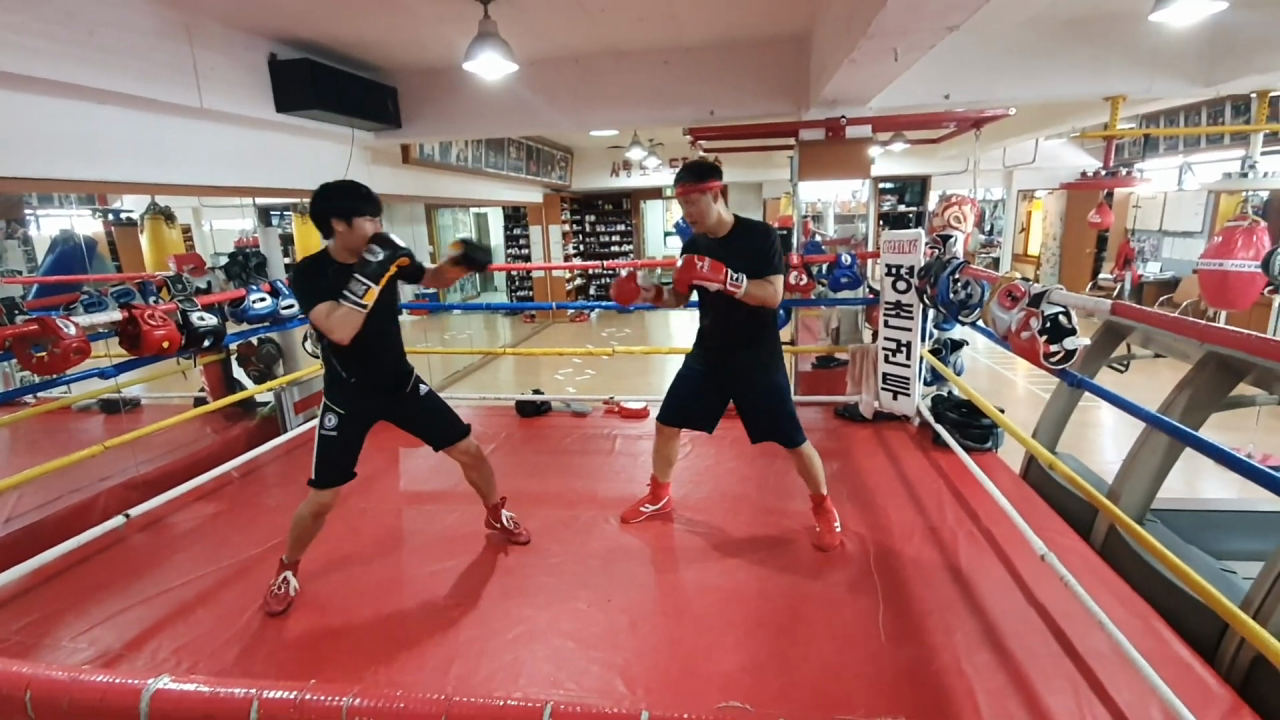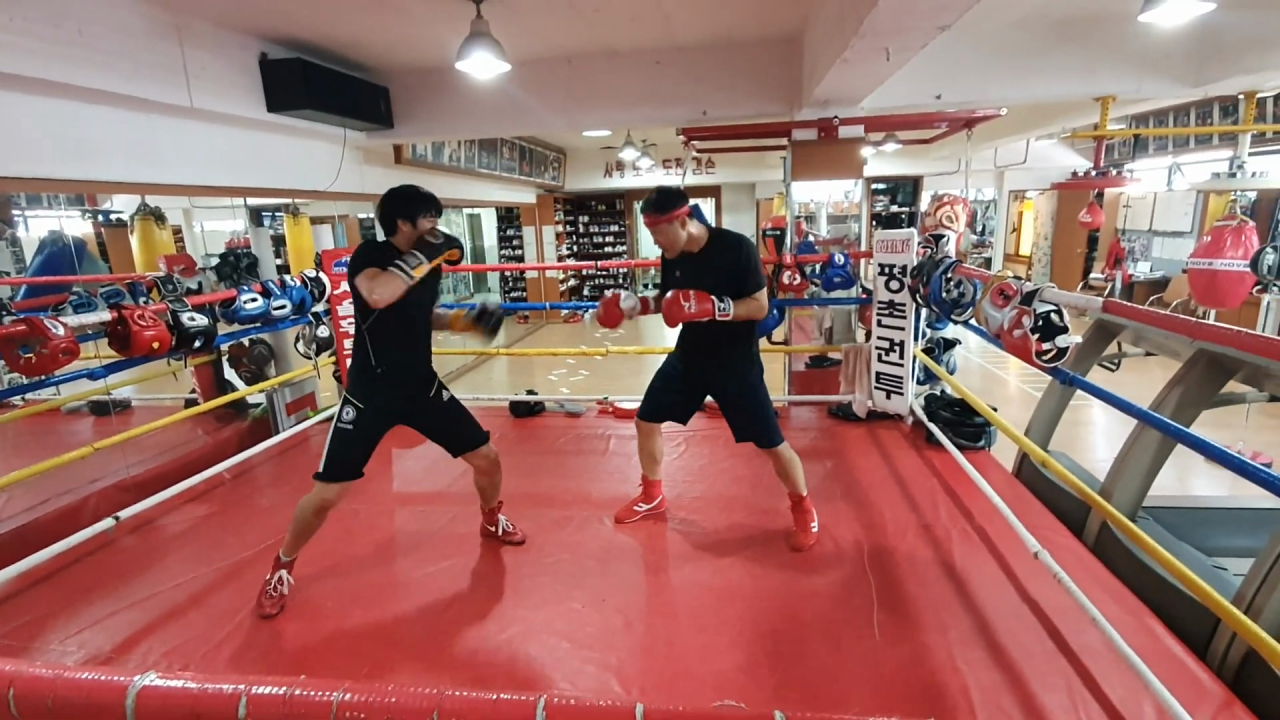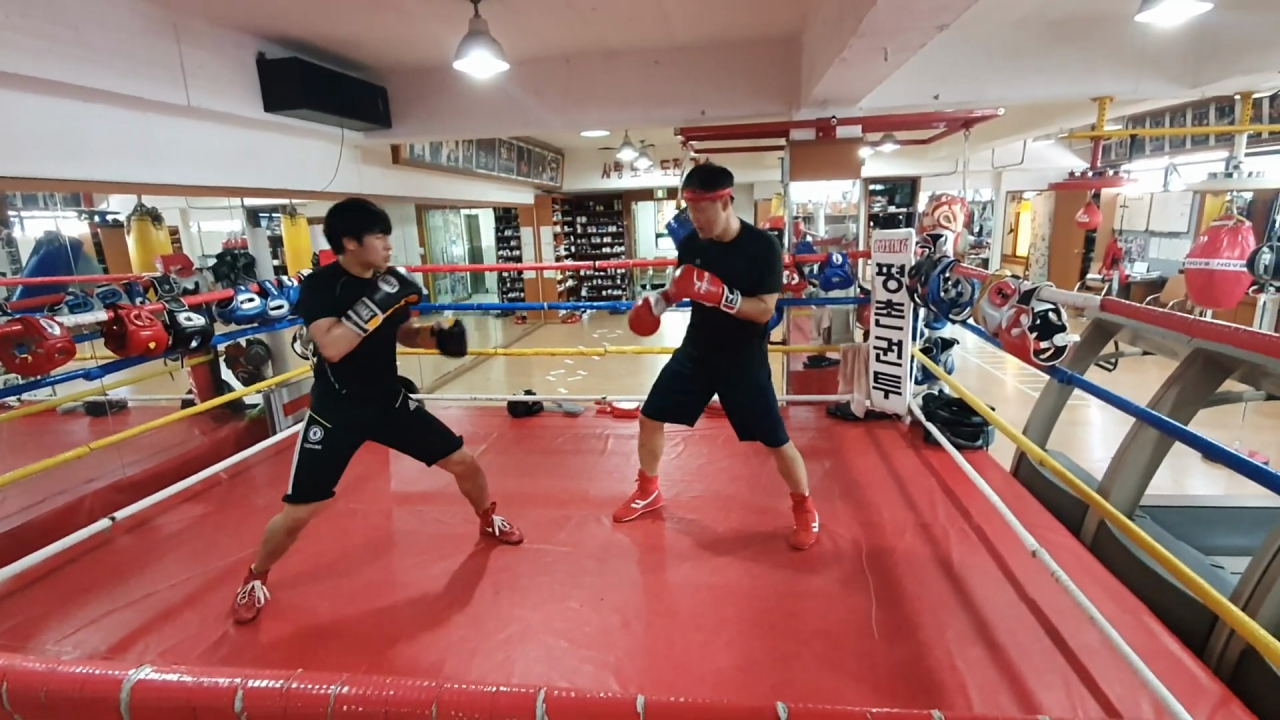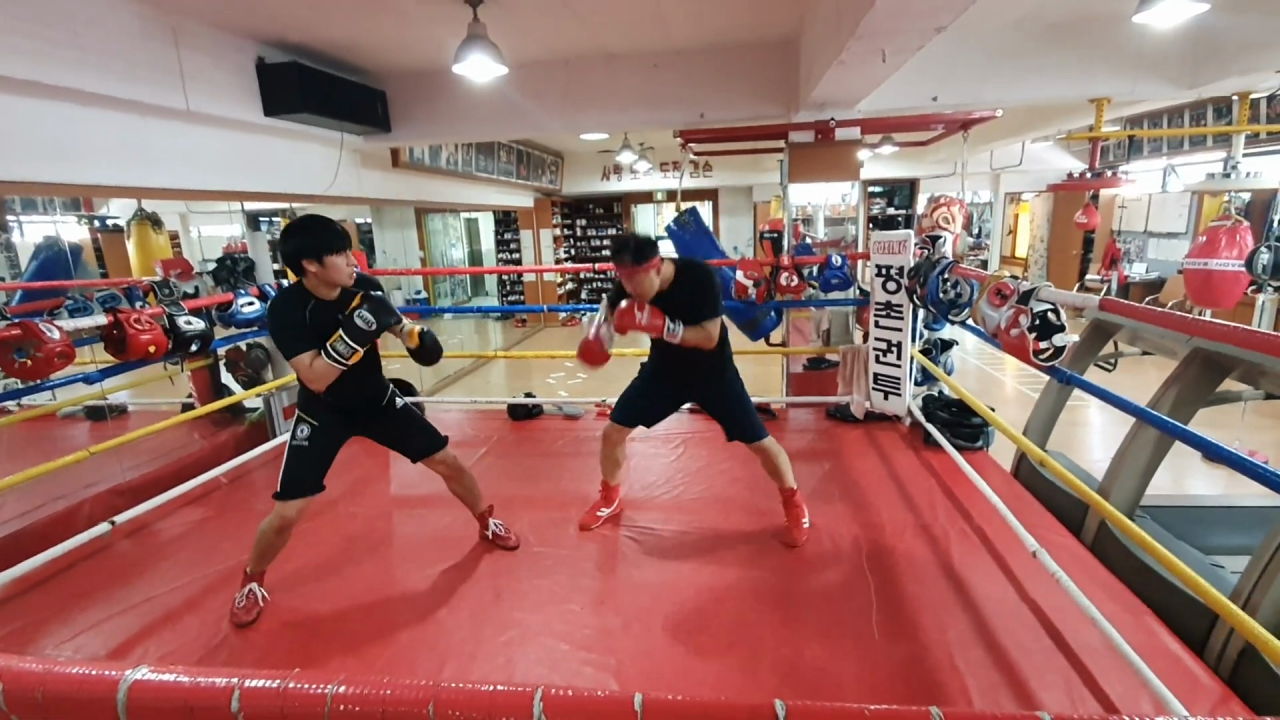
dt=0.4s
person 1, frame 1
left shoulder: (385, 256)
right shoulder: (309, 274)
left elbow: (440, 280)
right elbow: (340, 332)
left wrist: (458, 259)
right wrist: (369, 272)
left hip: (400, 383)
right hip: (348, 396)
left knee: (469, 450)
right knee: (322, 499)
left ankle: (497, 515)
right ankle: (287, 568)
person 1, frame 2
left shoulder: (430, 266)
right shoulder: (369, 255)
right elbow: (377, 296)
left wrist: (468, 320)
right wrist: (421, 255)
left hip: (423, 387)
right hip: (370, 393)
left knee: (487, 456)
right knee: (326, 494)
left ankle: (492, 520)
right ankle: (282, 567)
person 1, frame 3
left shoulder: (388, 280)
right shoulder: (318, 286)
left elbow: (404, 332)
right elbow: (331, 348)
left wrist: (438, 335)
right wrist: (378, 302)
left hip: (390, 402)
right hip: (336, 412)
left knee: (465, 462)
right knee: (298, 513)
left ankle: (488, 520)
right ankle: (255, 577)
person 1, frame 4
left shoulder: (359, 284)
right shoulder: (286, 309)
left elbow: (389, 320)
right elbow: (316, 381)
left wrist: (412, 334)
right wrist: (355, 330)
left hip: (377, 399)
right hip: (323, 415)
left knee: (449, 462)
right knee: (285, 513)
left ankle: (487, 522)
right ankle: (252, 581)
person 2, frame 1
left shoulder: (759, 235)
right shoulder: (695, 244)
left elbow: (773, 294)
right elbow: (680, 295)
left wrist: (722, 277)
right wrist: (647, 292)
left hip: (758, 359)
right hip: (707, 356)
left knee: (794, 441)
right knee: (667, 424)
left ankle: (824, 509)
right ankle: (659, 495)
person 2, frame 2
left shoulder: (737, 248)
right shoulder: (671, 257)
left elbow: (759, 307)
left wrist: (711, 307)
right wrist: (636, 304)
left hip: (736, 362)
right hip: (688, 357)
left knee: (771, 442)
right knee: (646, 421)
left ankle: (804, 511)
right ankle: (652, 495)
person 2, frame 3
left shoulder: (762, 246)
right shoulder: (691, 243)
left elbow: (765, 309)
left wrist: (717, 294)
right wrist: (659, 299)
left hip: (744, 360)
right hip: (694, 352)
left knee: (776, 441)
right knee: (651, 419)
left ankle: (804, 509)
right ankle: (647, 492)
person 2, frame 4
left shoulder: (700, 276)
right shoulder: (629, 285)
left elbow: (710, 337)
right elbow: (611, 308)
left wrist: (660, 325)
right wrist: (598, 327)
left hip: (712, 372)
right hip: (663, 369)
left knee: (758, 440)
right knee: (613, 430)
left ankle: (793, 505)
right ankle: (609, 498)
